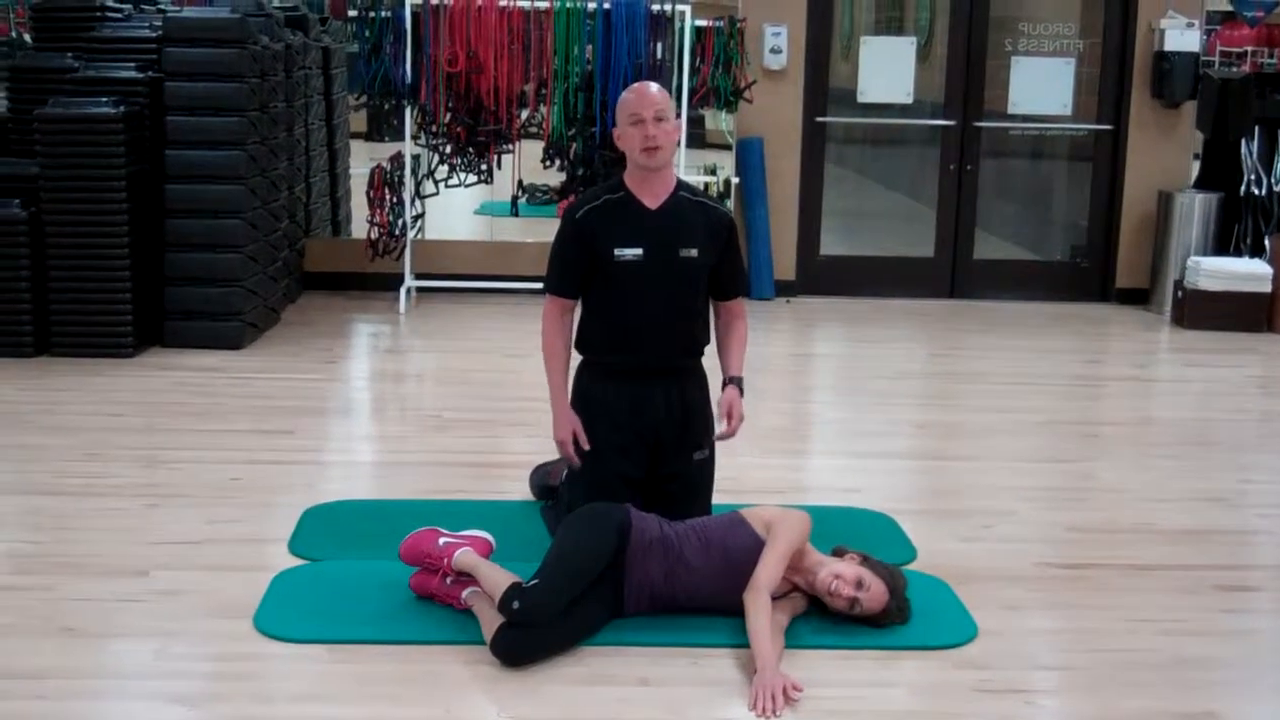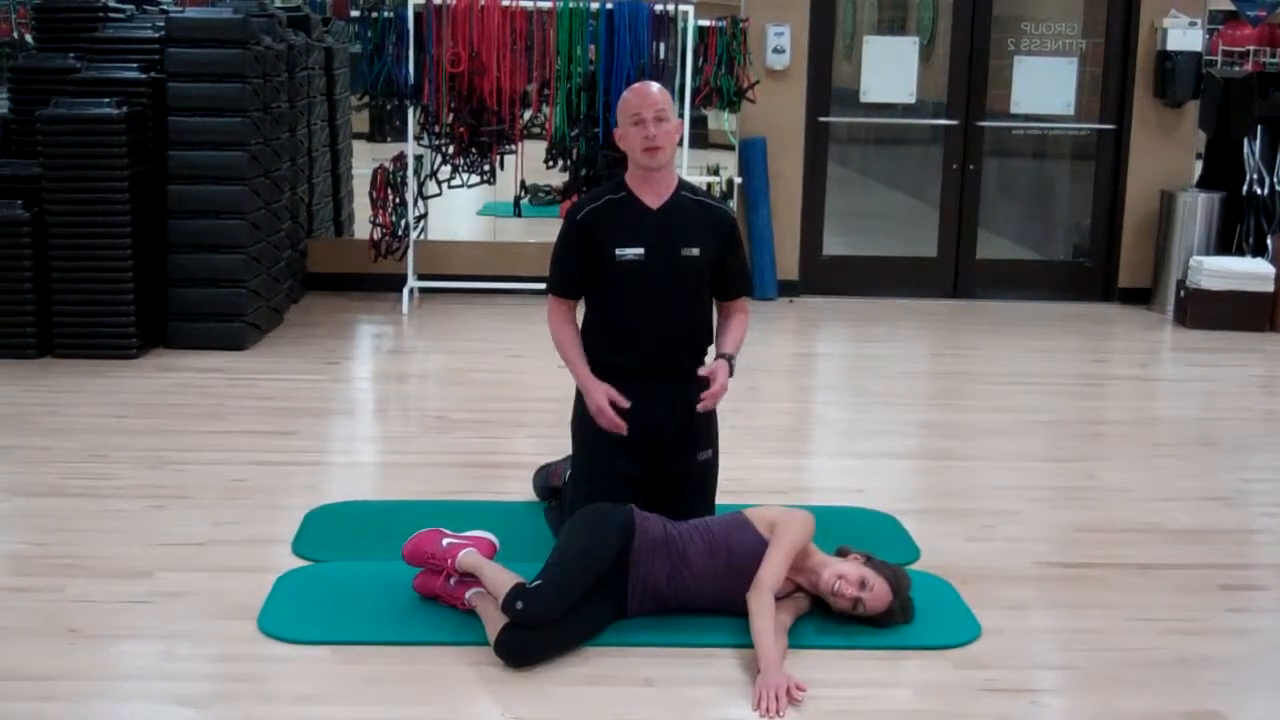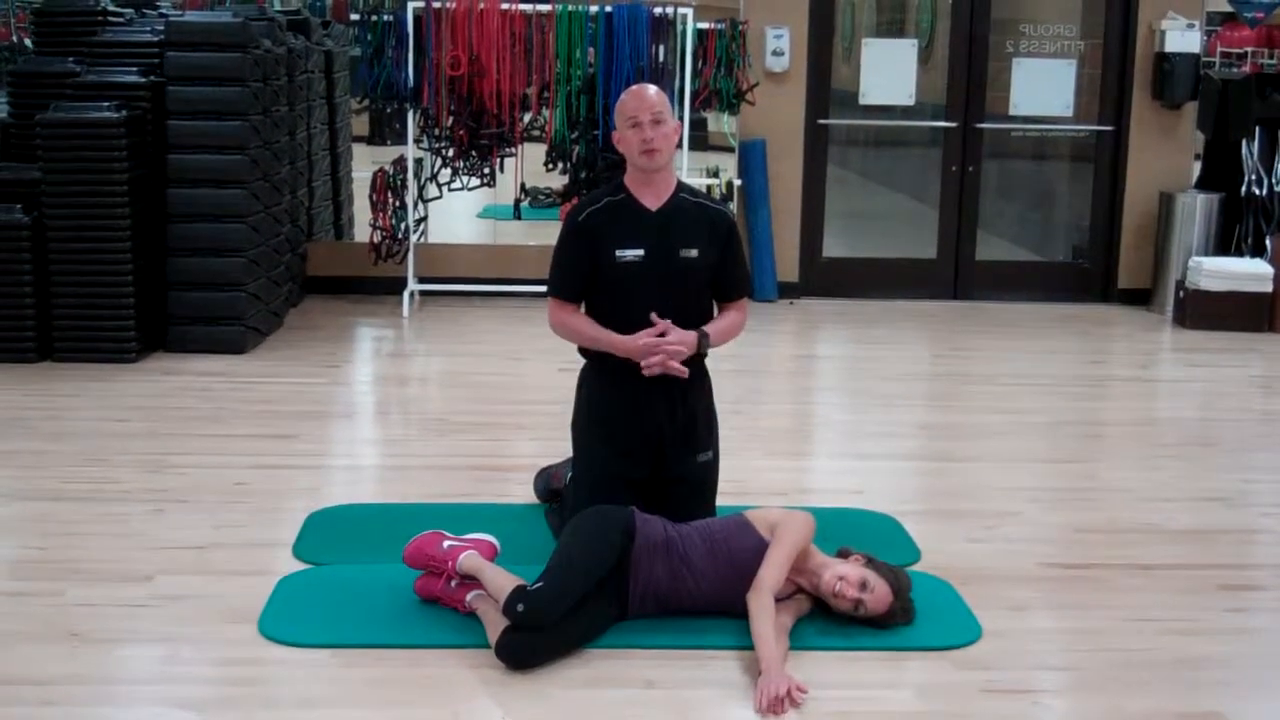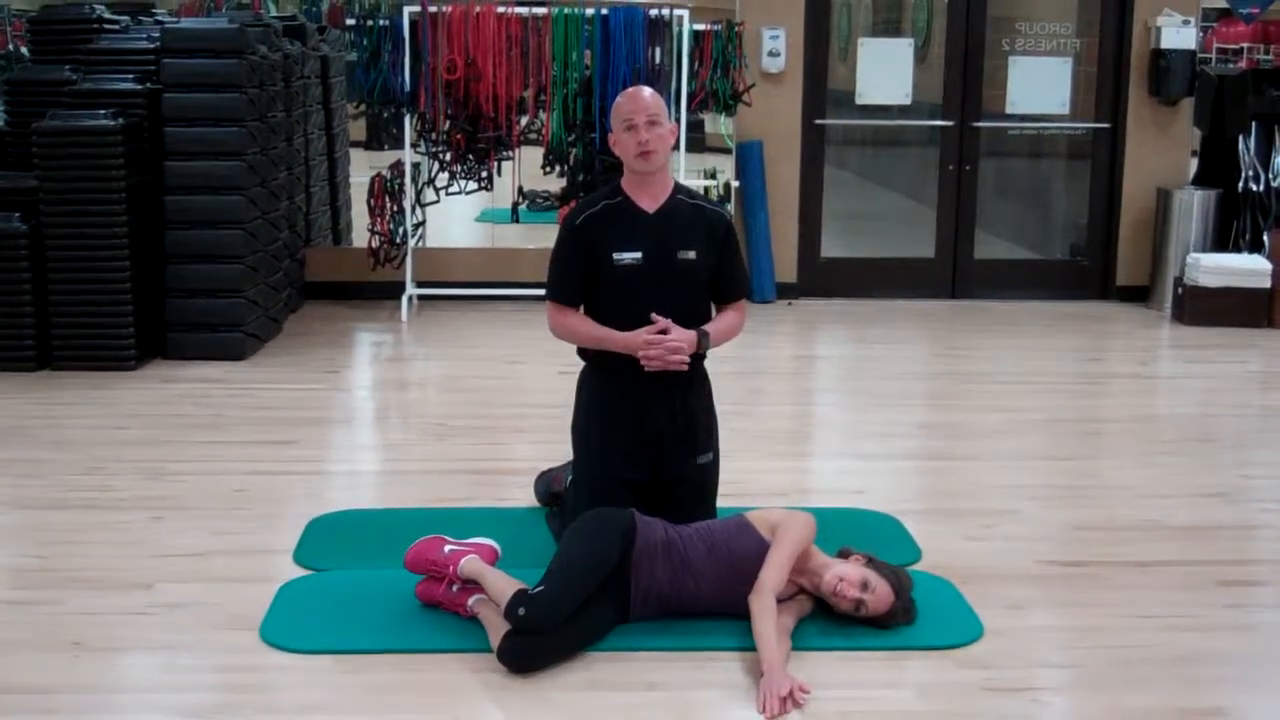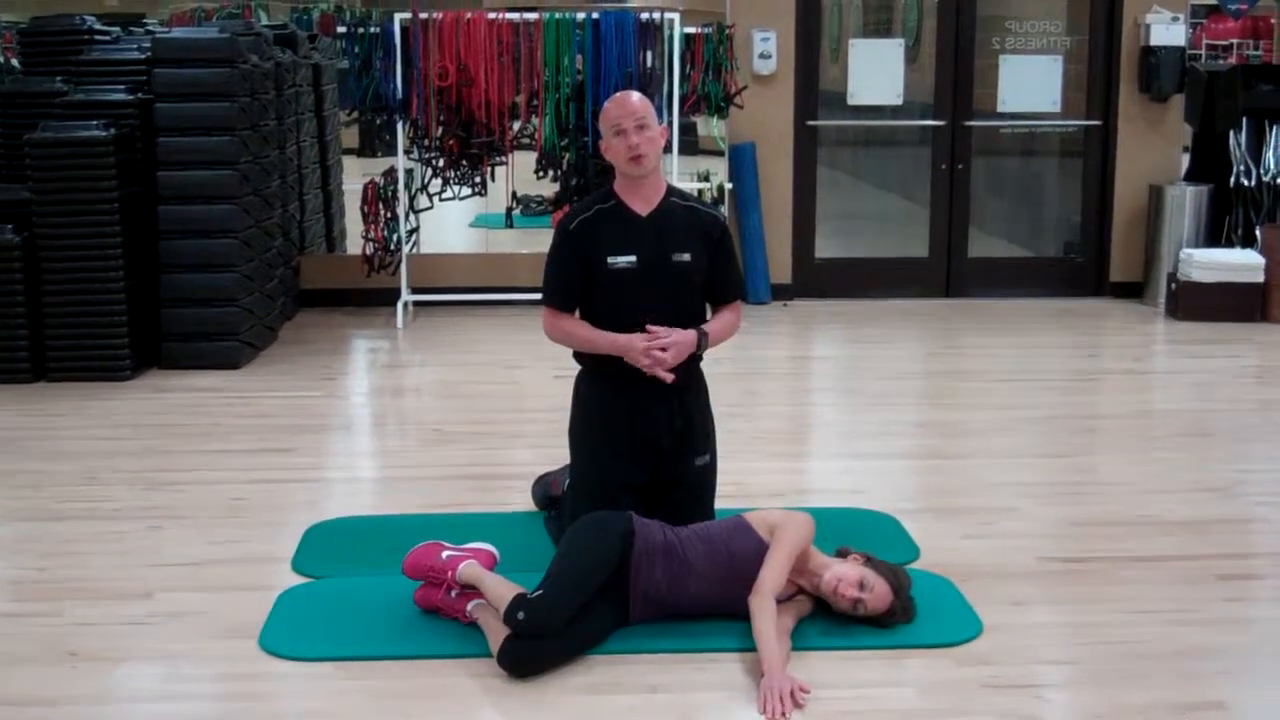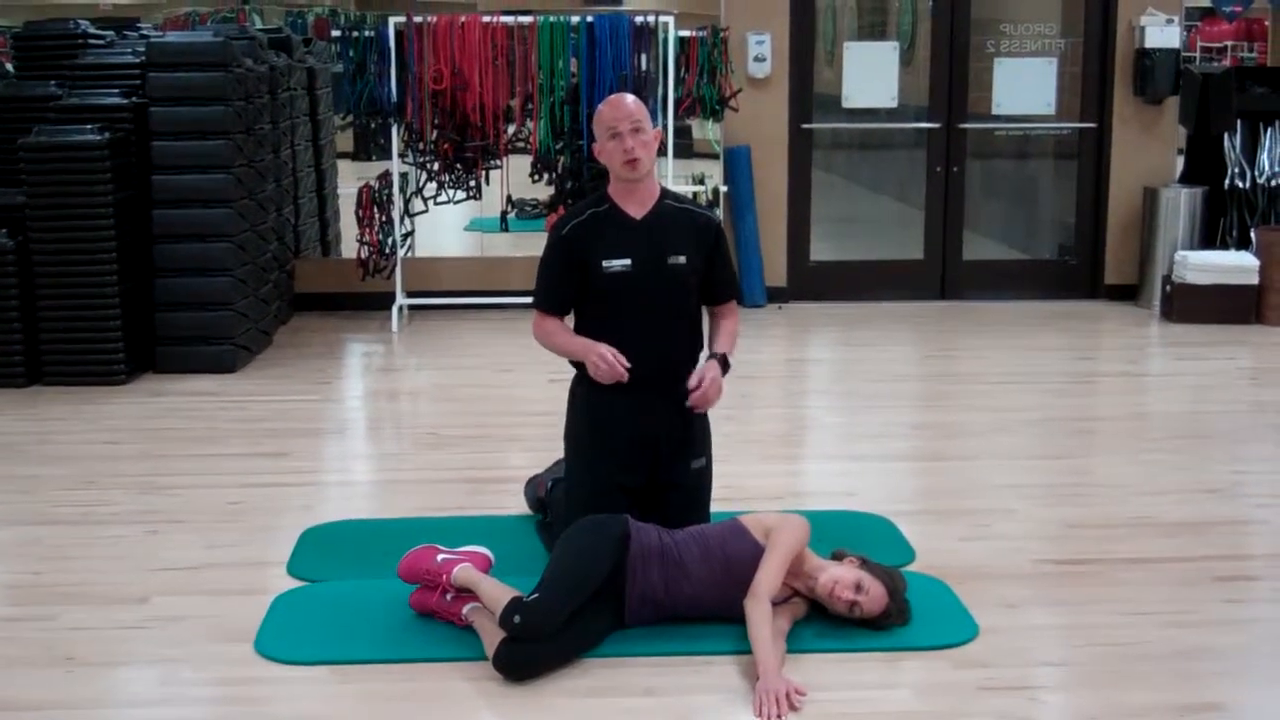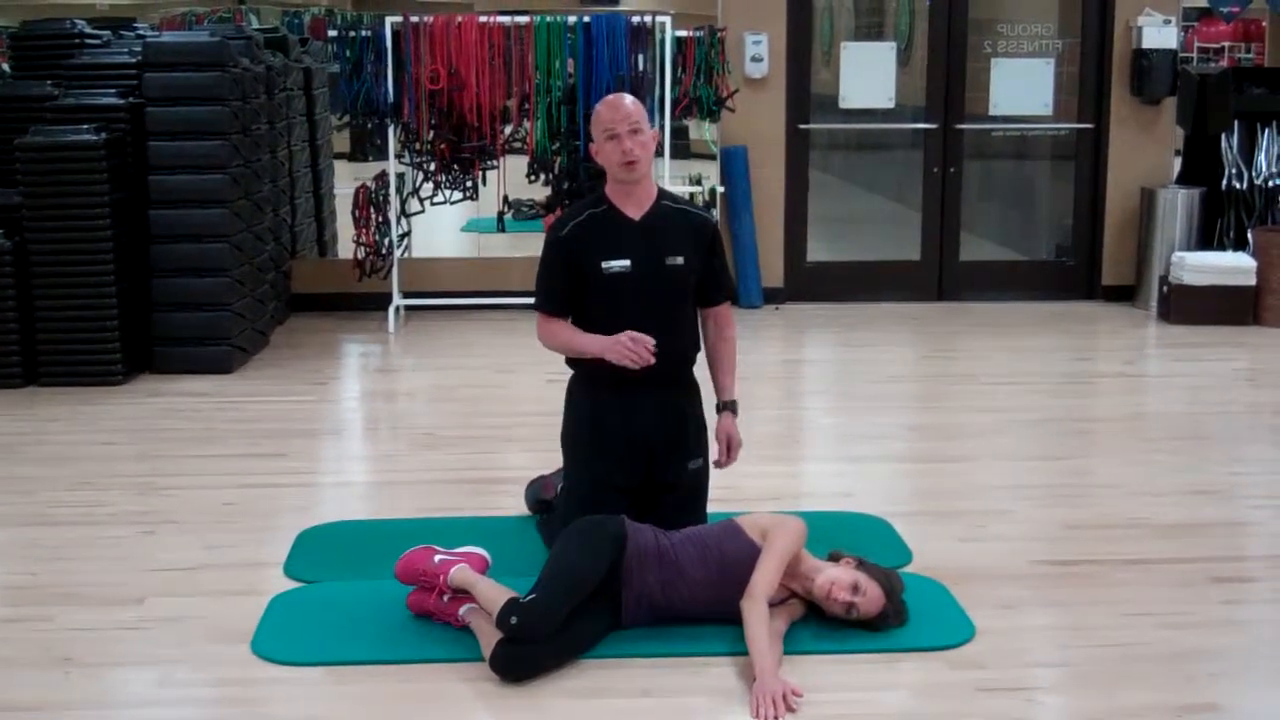
dt=0.3s
person 1, frame 1
left shoulder: (795, 601)
right shoulder: (796, 523)
left elbow: (770, 618)
right elbow: (756, 592)
left wrist: (767, 669)
right wrist: (767, 667)
left hip: (622, 598)
right hip: (615, 534)
left knee: (515, 647)
right knee: (531, 607)
left ankle: (466, 590)
right ankle: (460, 553)
person 1, frame 2
left shoulder: (798, 601)
right shoulder: (799, 524)
left elbow: (773, 621)
right elbow: (759, 592)
left wrist: (771, 670)
right wrist: (771, 668)
left hip: (625, 599)
right hip: (618, 534)
left knee: (517, 649)
right knee: (534, 609)
left ankle: (468, 589)
right ankle: (462, 554)
person 1, frame 3
left shoulder: (798, 604)
right shoulder: (800, 525)
left elbow: (774, 622)
right elbow: (759, 594)
left wrist: (771, 670)
right wrist: (771, 670)
left hip: (627, 601)
right hip: (618, 535)
left knee: (519, 652)
right knee: (535, 610)
left ankle: (470, 593)
right ankle: (464, 556)
person 1, frame 4
left shoulder: (800, 603)
right shoulder: (801, 525)
left elbow: (776, 624)
right elbow: (760, 594)
left wrist: (773, 671)
right wrist: (774, 670)
left hip: (627, 602)
right hip: (619, 537)
left knee: (521, 654)
right knee: (537, 613)
left ankle: (470, 596)
right ankle: (464, 561)
person 1, frame 5
left shoulder: (800, 603)
right shoulder: (799, 525)
left elbow: (775, 622)
right elbow: (760, 595)
left wrist: (774, 672)
right wrist: (774, 671)
left hip: (628, 607)
right hip: (619, 541)
left knee: (521, 660)
right knee: (537, 617)
left ankle: (469, 602)
right ankle: (464, 565)
person 1, frame 6
left shoulder: (796, 606)
right shoulder: (794, 528)
left elbow: (770, 626)
right elbow: (756, 598)
left wrist: (770, 673)
right wrist: (770, 674)
left hip: (623, 610)
right hip: (614, 545)
right knee: (533, 622)
left ankle: (465, 605)
right ankle: (459, 568)
person 1, frame 7
left shoulder: (792, 608)
right shoulder: (791, 530)
left elbow: (767, 628)
right elbow: (752, 599)
left wrist: (766, 675)
right wrist: (766, 676)
left hip: (621, 612)
right hip: (610, 546)
right knee: (529, 622)
left ankle: (461, 606)
right ankle: (455, 569)
person 2, frame 1
left shoulder: (713, 218)
right shoulder: (587, 216)
left elbow: (730, 309)
right elbow: (557, 310)
left wrist: (733, 380)
right wrist: (560, 402)
left hip: (683, 394)
right hip: (604, 392)
right ankle: (559, 482)
person 2, frame 2
left shoulder: (714, 218)
right shoulder: (589, 216)
left elbow: (734, 307)
right elbow: (560, 308)
left wrist: (725, 359)
right wrist: (586, 381)
left hip: (686, 395)
right hip: (610, 396)
right ankle: (562, 484)
person 2, frame 3
left shoulder: (713, 219)
right shoulder: (589, 218)
left elbow: (735, 310)
right elbow: (561, 315)
left wrist: (696, 340)
right wrist: (626, 345)
left hip: (686, 395)
right hip: (609, 393)
right ankle: (563, 486)
person 2, frame 4
left shoulder: (710, 220)
right shoulder: (586, 221)
left elbow: (734, 312)
right elbow: (560, 318)
left wrist: (696, 339)
right wrist: (628, 342)
left hip: (686, 396)
right hip: (609, 395)
right ankle: (565, 489)
person 2, frame 5
left shoulder: (705, 222)
right shoulder: (580, 226)
left elbow: (730, 311)
right elbow: (556, 321)
left wrist: (697, 337)
right wrist: (621, 342)
left hip: (683, 399)
right hip: (606, 399)
right ankle: (563, 492)
person 2, frame 6
left shoulder: (699, 224)
right shoulder: (574, 230)
left elbow: (725, 310)
right elbow: (544, 322)
left wrist: (717, 360)
right wrist: (587, 351)
left hip: (679, 406)
right hip: (602, 406)
right ankle: (557, 491)
person 2, frame 7
left shoulder: (695, 225)
right shoulder: (571, 231)
left elbow: (717, 318)
right elbow: (549, 327)
left wrist: (727, 406)
right wrist: (605, 344)
left hip: (677, 403)
right hip: (599, 405)
right ankle: (558, 493)
